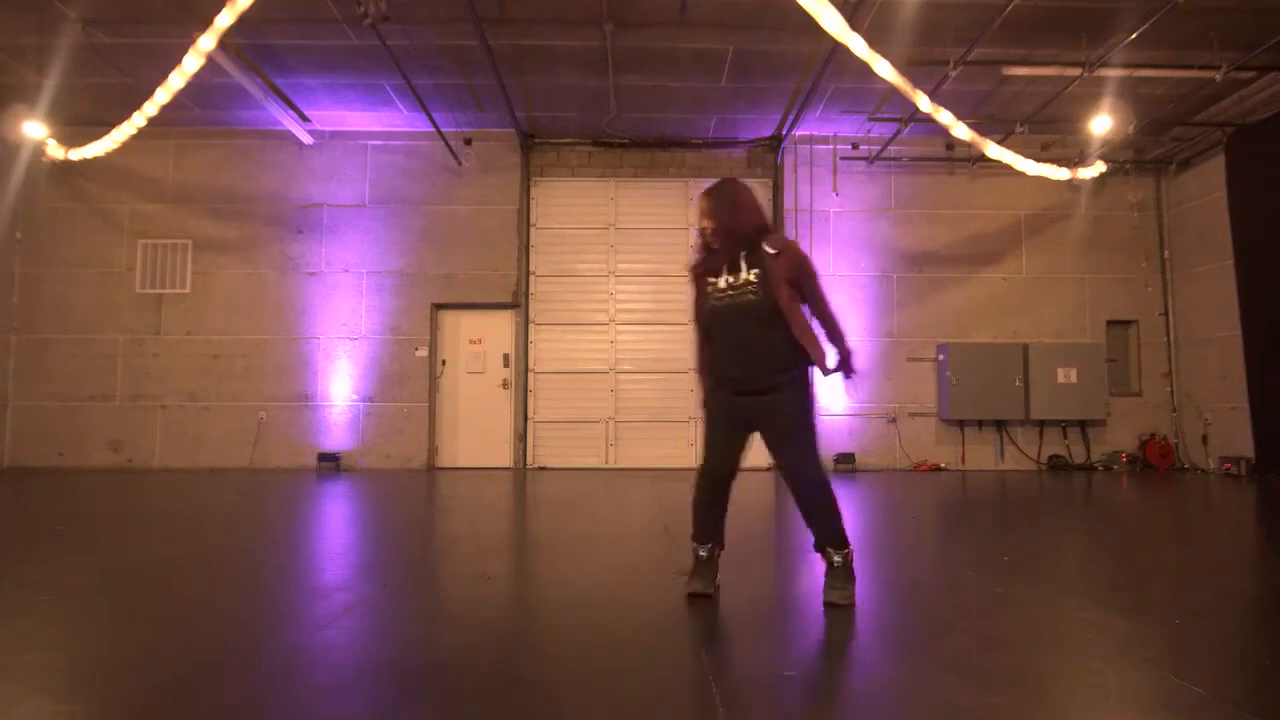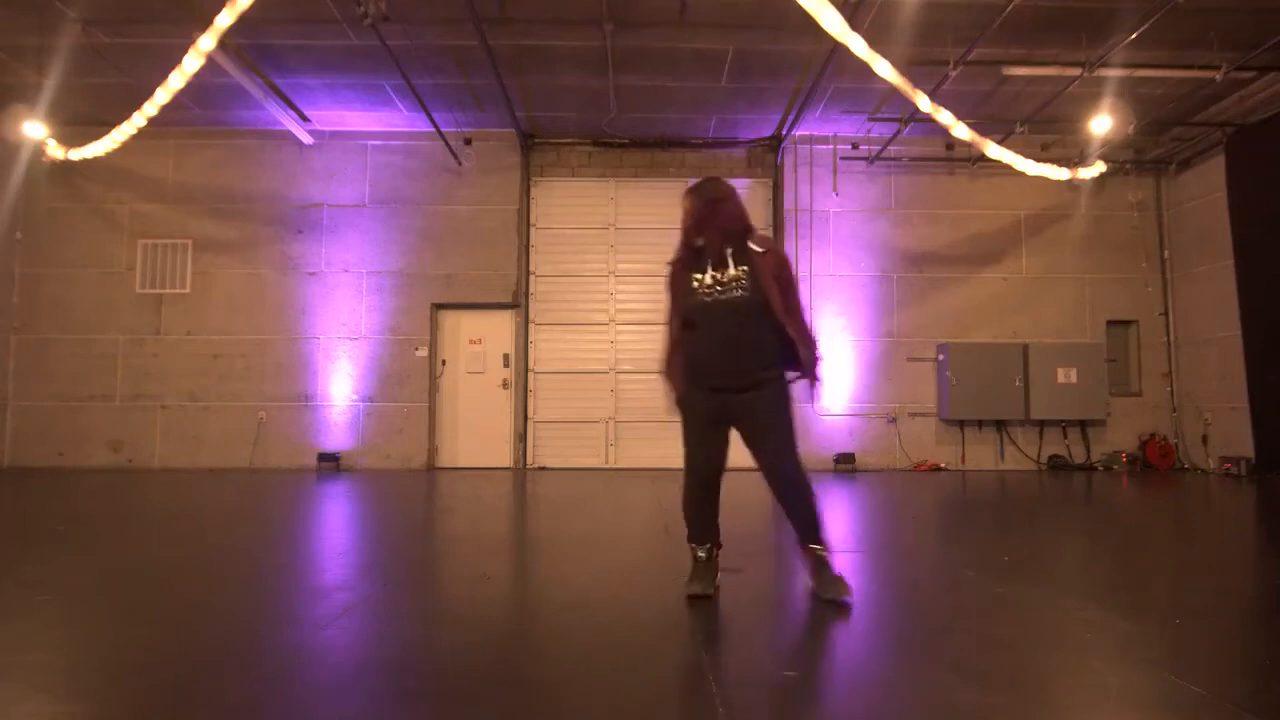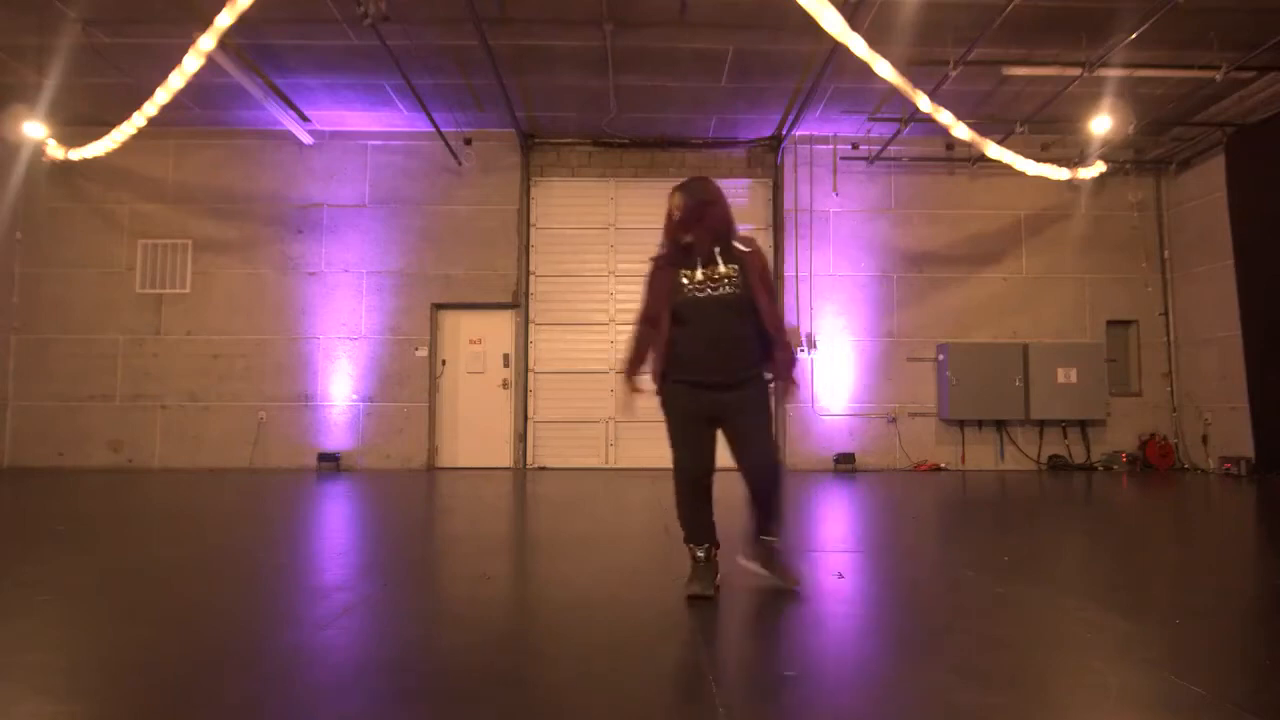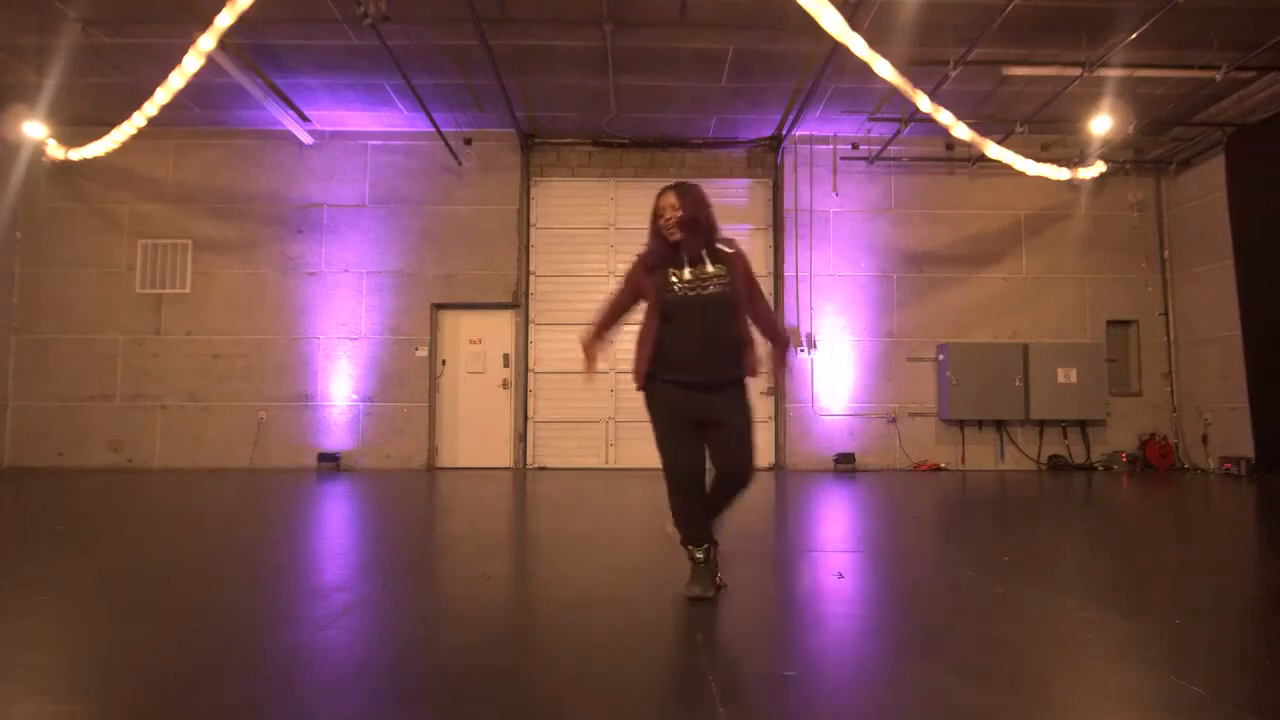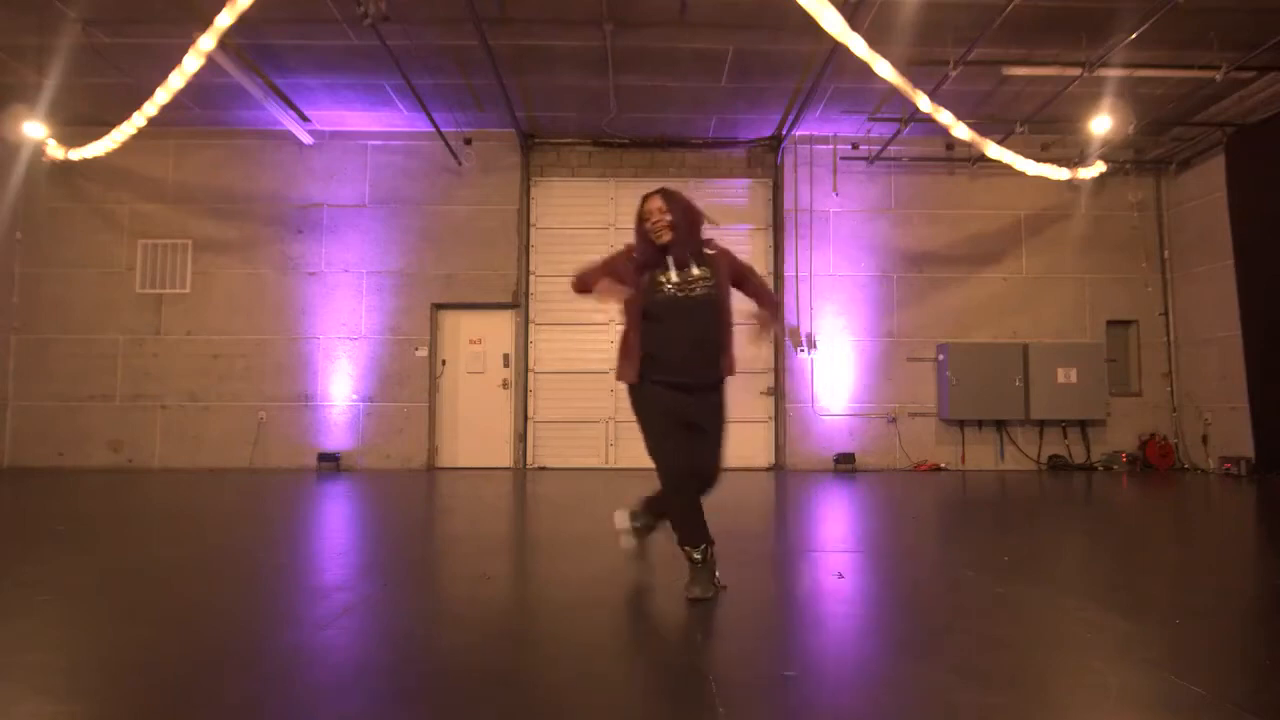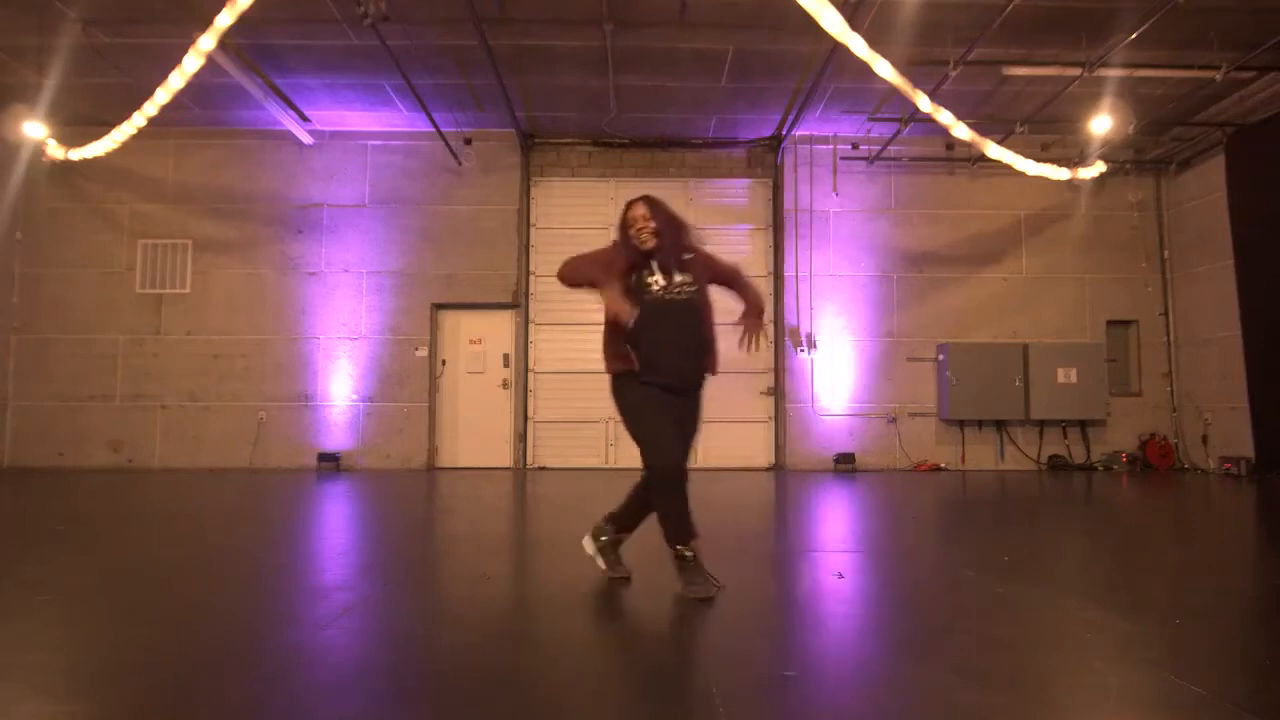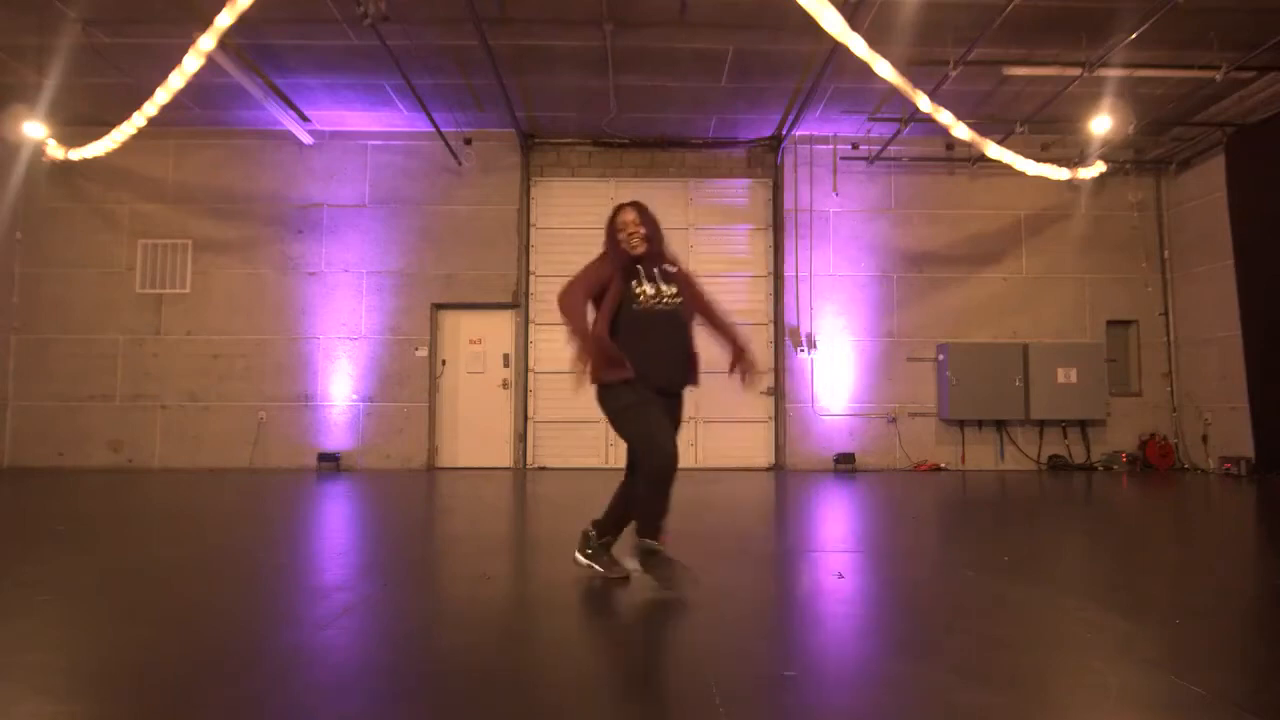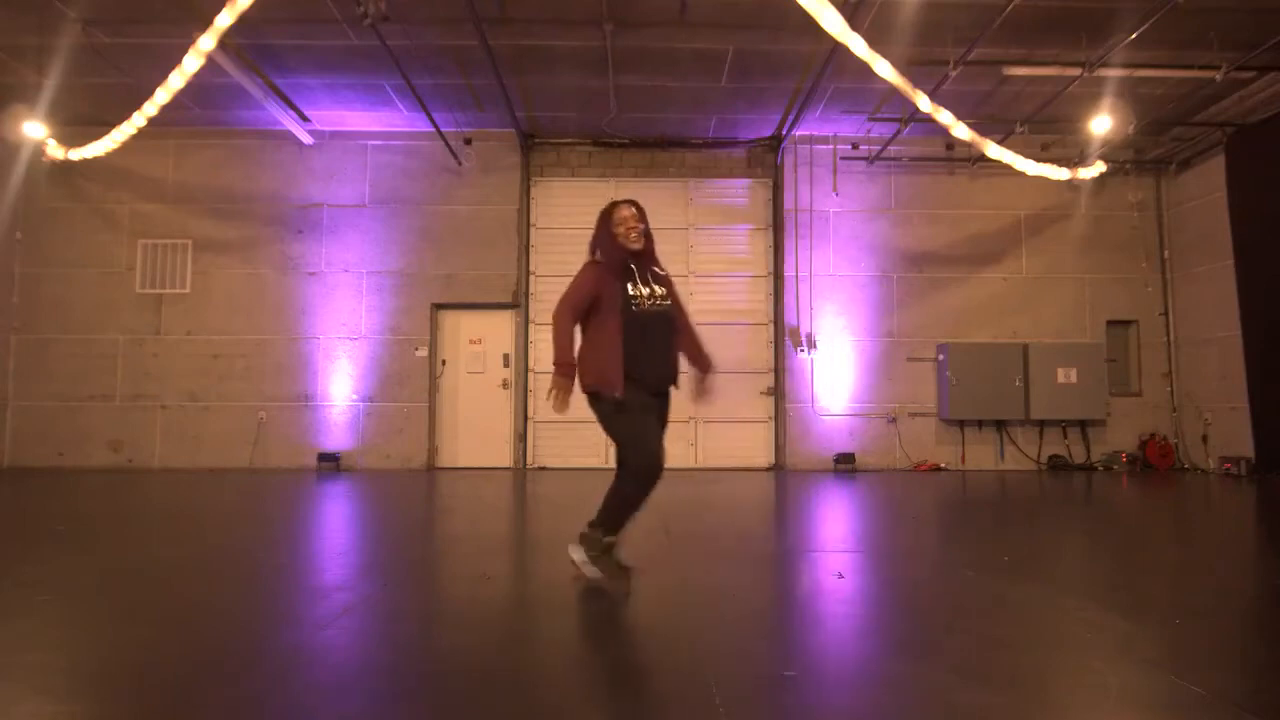
dt=0.1s
person 1, frame 1
left shoulder: (781, 255)
right shoulder: (704, 268)
left elbow: (818, 306)
left wrist: (844, 353)
right wrist: (705, 375)
left hip: (782, 388)
right hip: (724, 393)
left knee: (805, 475)
right knee: (714, 474)
left ankle: (838, 565)
right ankle: (705, 560)
person 1, frame 2
left shoulder: (764, 254)
right shoulder: (683, 266)
left elbow: (792, 309)
right elbow: (677, 325)
left wrist: (810, 358)
right wrist: (672, 375)
left hip: (762, 386)
right hip: (701, 391)
left knee: (785, 472)
right knee: (701, 474)
left ankle: (817, 559)
right ankle: (703, 561)
person 1, frame 3
left shoulder: (746, 254)
right shoulder: (667, 264)
left elbow: (771, 311)
right elbow: (650, 319)
left wrist: (786, 361)
right wrist: (632, 369)
left hip: (744, 385)
right hip: (684, 388)
left knee: (764, 468)
right knee: (693, 474)
left ankle: (763, 546)
right ankle: (704, 560)
person 1, frame 4
left shoulder: (729, 256)
right shoulder: (652, 263)
left elbow: (755, 304)
right elbow: (619, 303)
left wrist: (778, 343)
right wrist: (596, 336)
left hip: (725, 386)
right hip: (670, 387)
left knee: (737, 470)
right knee: (683, 475)
left ankle: (699, 529)
right ankle: (701, 559)
person 1, frame 5
left shoulder: (712, 256)
right shoulder: (636, 261)
left elbow: (750, 279)
right elbow: (583, 279)
left wrist: (768, 306)
right wrist: (602, 284)
left hip: (705, 387)
right hip: (656, 386)
left knee: (703, 471)
right knee: (678, 472)
left ankle: (641, 518)
right ankle: (700, 563)
person 1, frame 6
left shoulder: (692, 260)
right shoulder: (621, 262)
left elbow: (734, 276)
right elbow: (569, 271)
left wrist: (753, 307)
right wrist: (606, 287)
left hip: (685, 388)
right hip: (640, 385)
left knee: (669, 472)
right knee: (666, 467)
left ankle: (606, 535)
right ankle: (687, 559)
person 1, frame 7
left shoulder: (672, 274)
right shoulder: (609, 269)
left elbow: (707, 312)
right elbow: (570, 297)
left wrist: (739, 350)
right wrist: (587, 342)
left hip: (667, 389)
right hip: (624, 385)
left knee: (644, 471)
right knee: (659, 457)
left ankle: (596, 542)
right ankle: (651, 548)
person 1, frame 8
left shoulder: (657, 275)
right shoulder: (598, 272)
left elbow: (679, 321)
right elbow: (564, 314)
left wrist: (702, 364)
right wrist: (564, 369)
left hip: (654, 390)
right hip: (615, 388)
left knee: (637, 469)
right knee: (645, 462)
left ankle: (597, 542)
right ankle: (596, 541)
